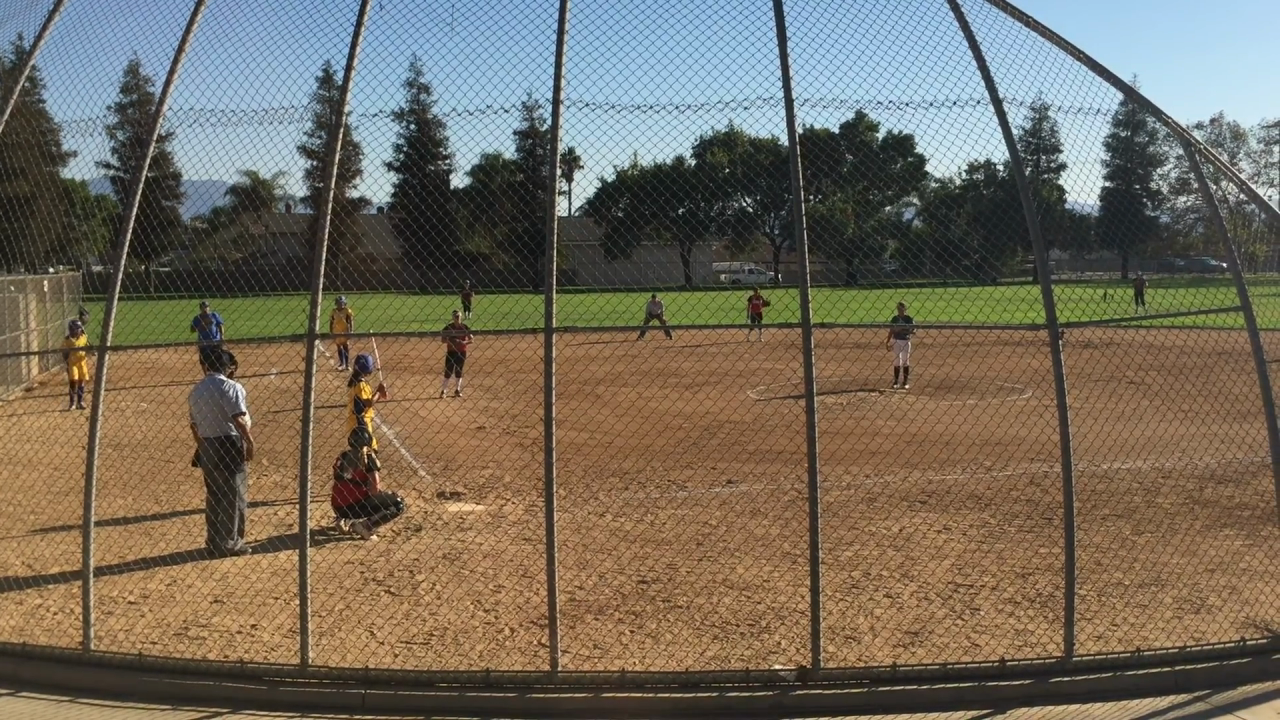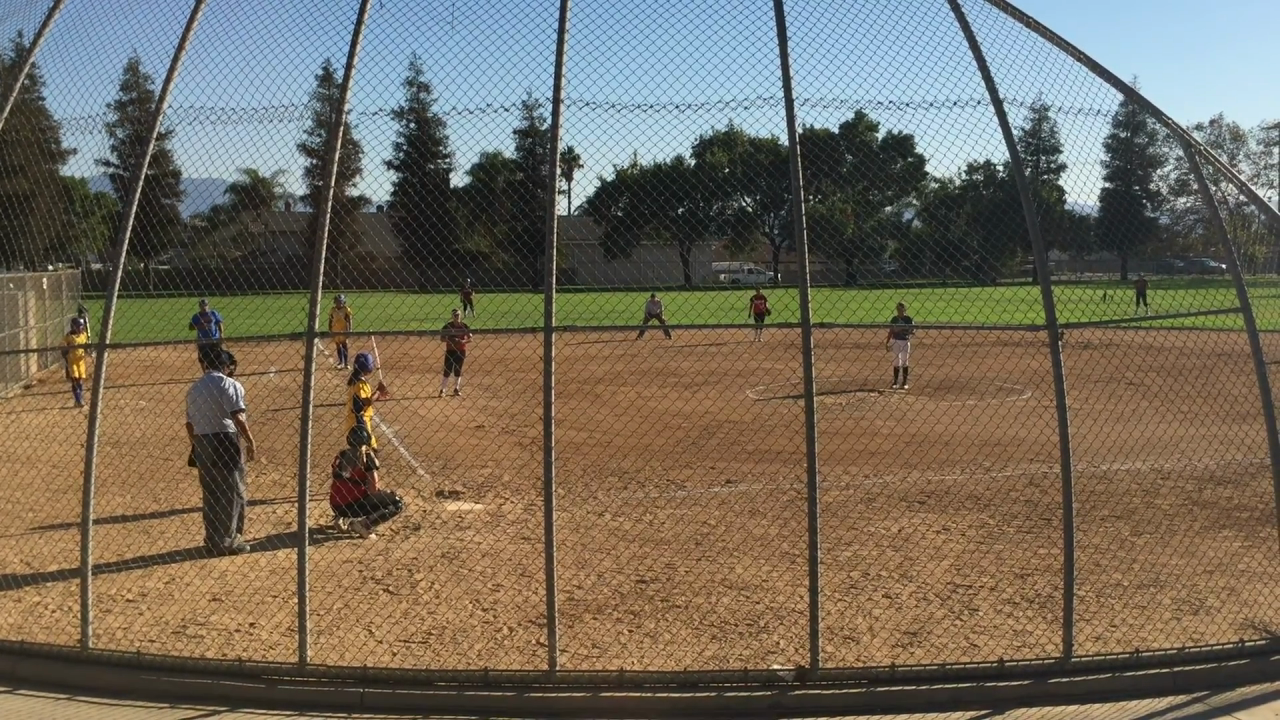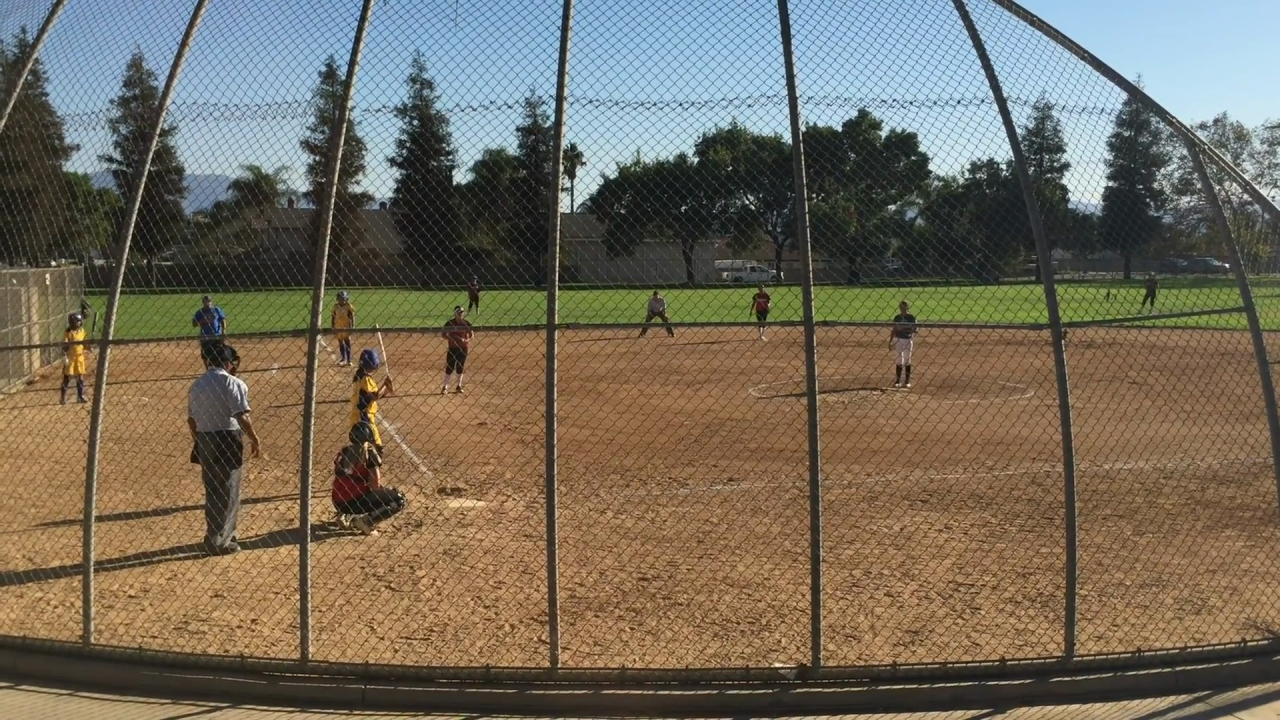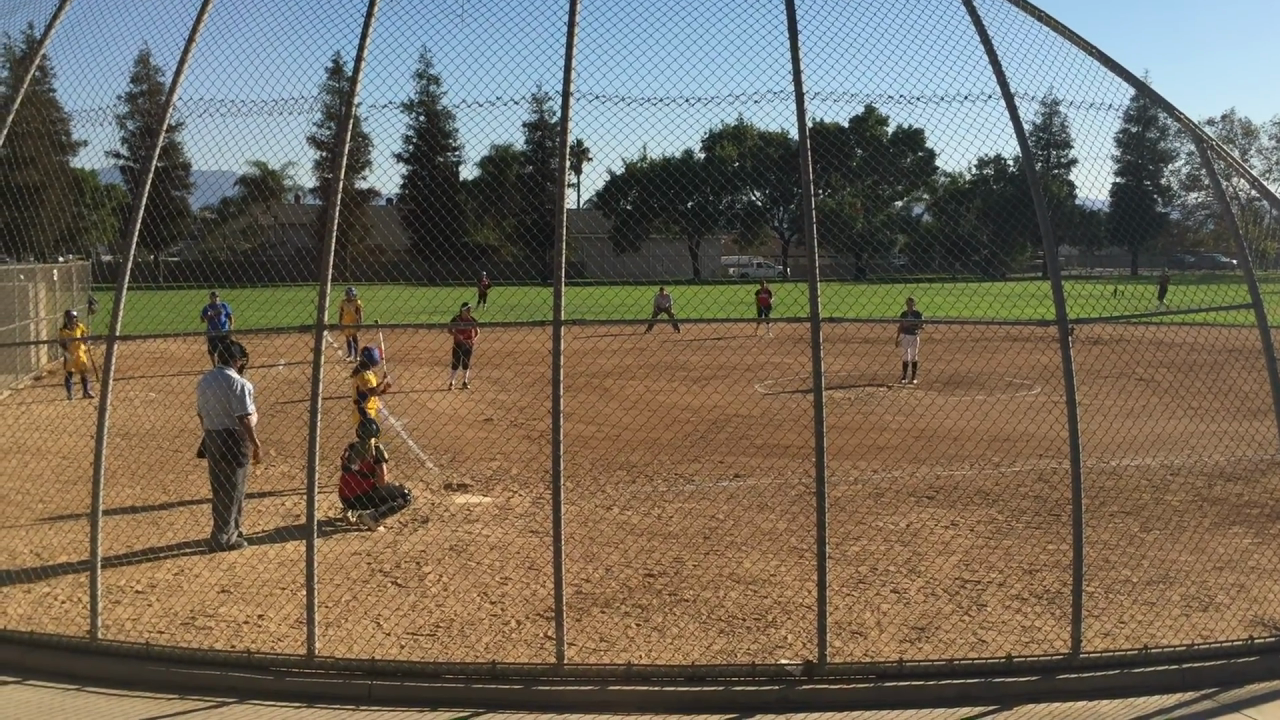
dt=0.4s
person 1, frame 1
left shoulder: (196, 390)
right shoulder: (231, 387)
left elbow: (194, 425)
right elbow: (238, 420)
right wrist: (250, 443)
left hip: (207, 447)
right hip: (229, 445)
left knee: (214, 495)
right knee: (234, 496)
left ankle: (214, 540)
right ankle: (229, 543)
person 1, frame 2
left shoulder: (194, 389)
right shoulder: (229, 384)
left elbow: (189, 424)
right elbow: (237, 417)
left wrist: (197, 447)
right wrist: (250, 441)
left hip: (202, 445)
right hip: (225, 442)
left knee: (211, 494)
right knee: (234, 493)
left ankle: (213, 539)
right ankle: (228, 541)
person 1, frame 3
left shoulder: (197, 385)
right shoulder: (232, 383)
left elbow: (191, 419)
right elbow: (242, 417)
left wrist: (199, 443)
right wrist: (255, 439)
left hip: (204, 441)
right hip: (226, 440)
left knee: (213, 491)
right knee: (229, 493)
left ankle: (216, 535)
right ankle: (219, 540)
person 1, frame 4
left shoulder: (205, 380)
right shoulder: (237, 383)
left elbow: (201, 414)
right elbow: (244, 418)
right wrist: (256, 444)
left hip: (211, 439)
right hip: (232, 439)
left knee: (220, 488)
right knee: (233, 490)
left ankle: (224, 531)
right ankle: (225, 537)
